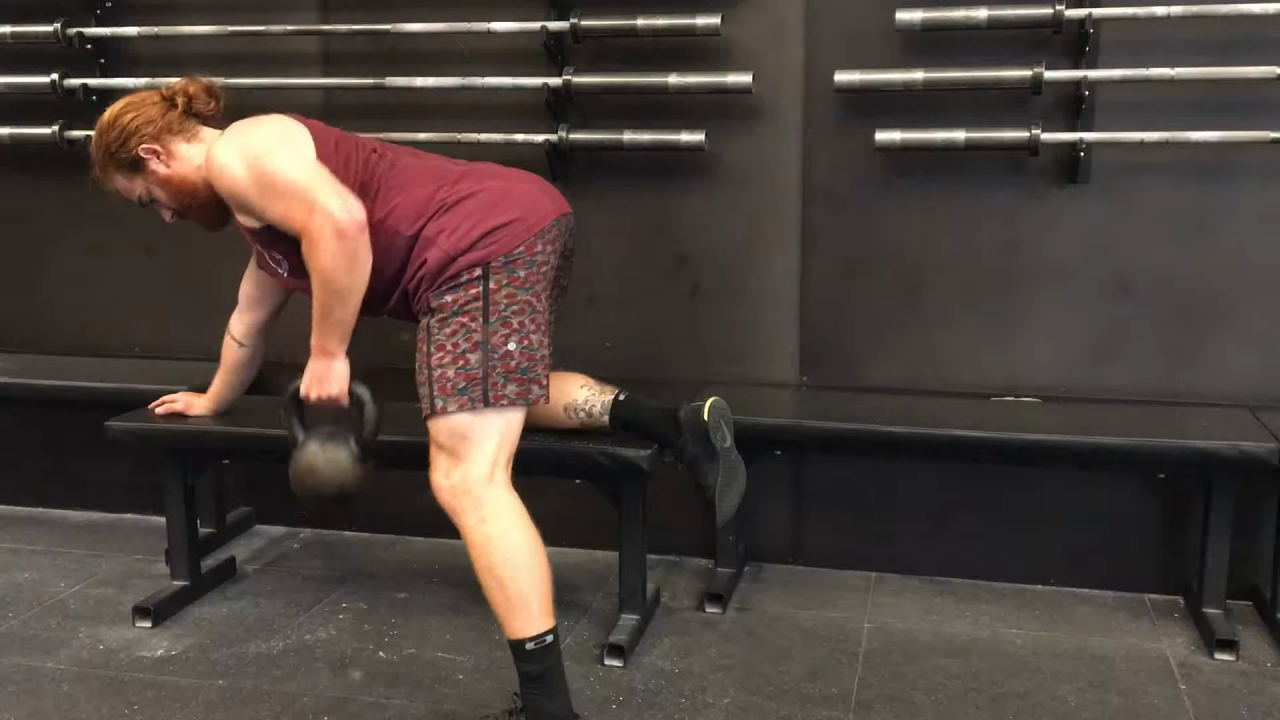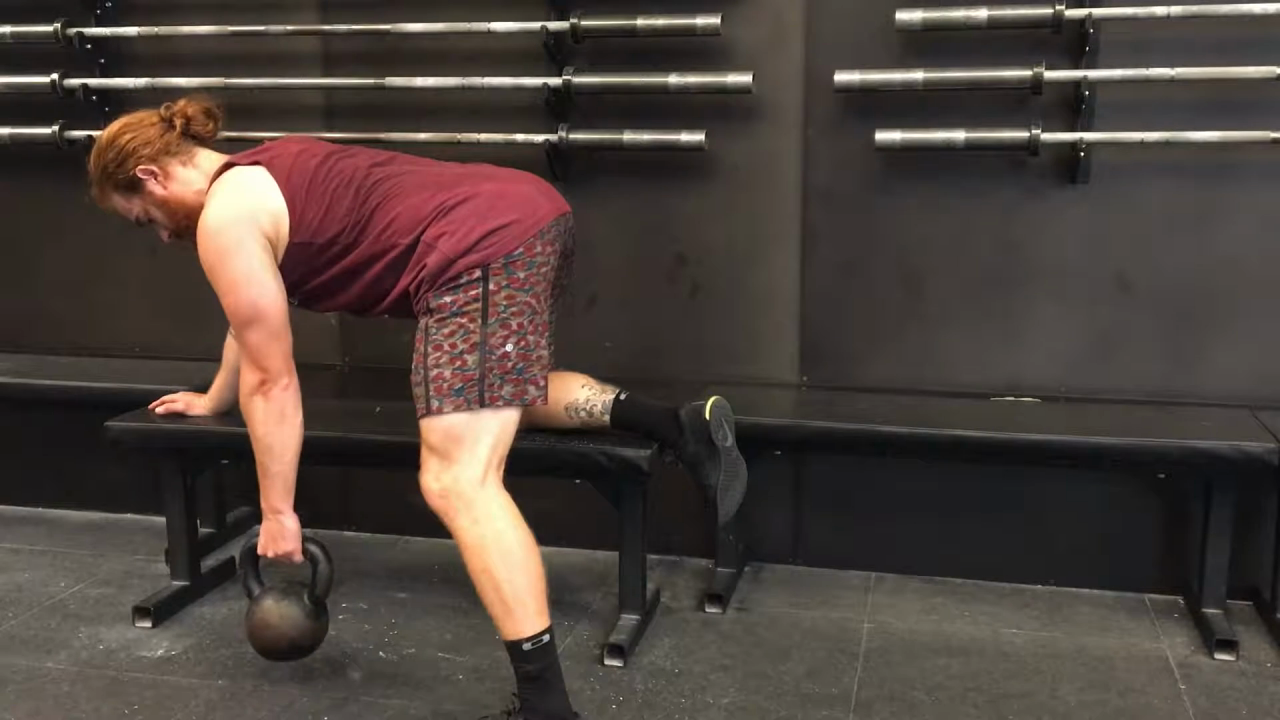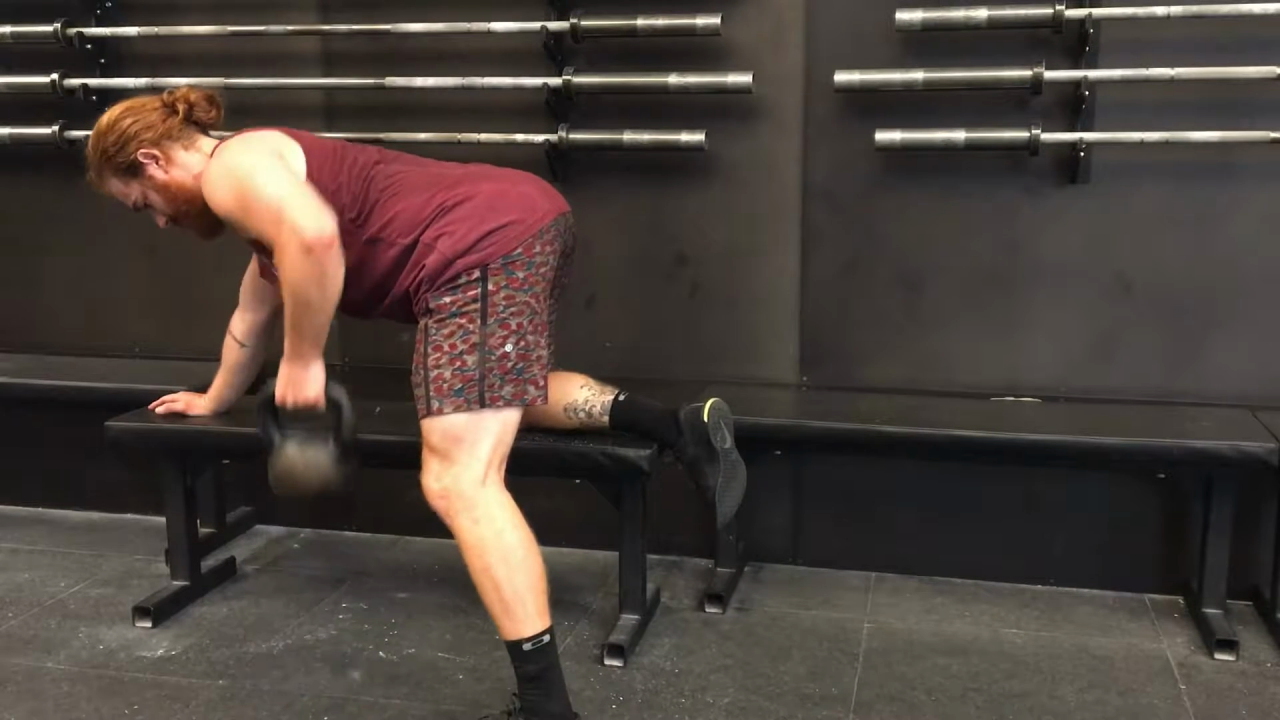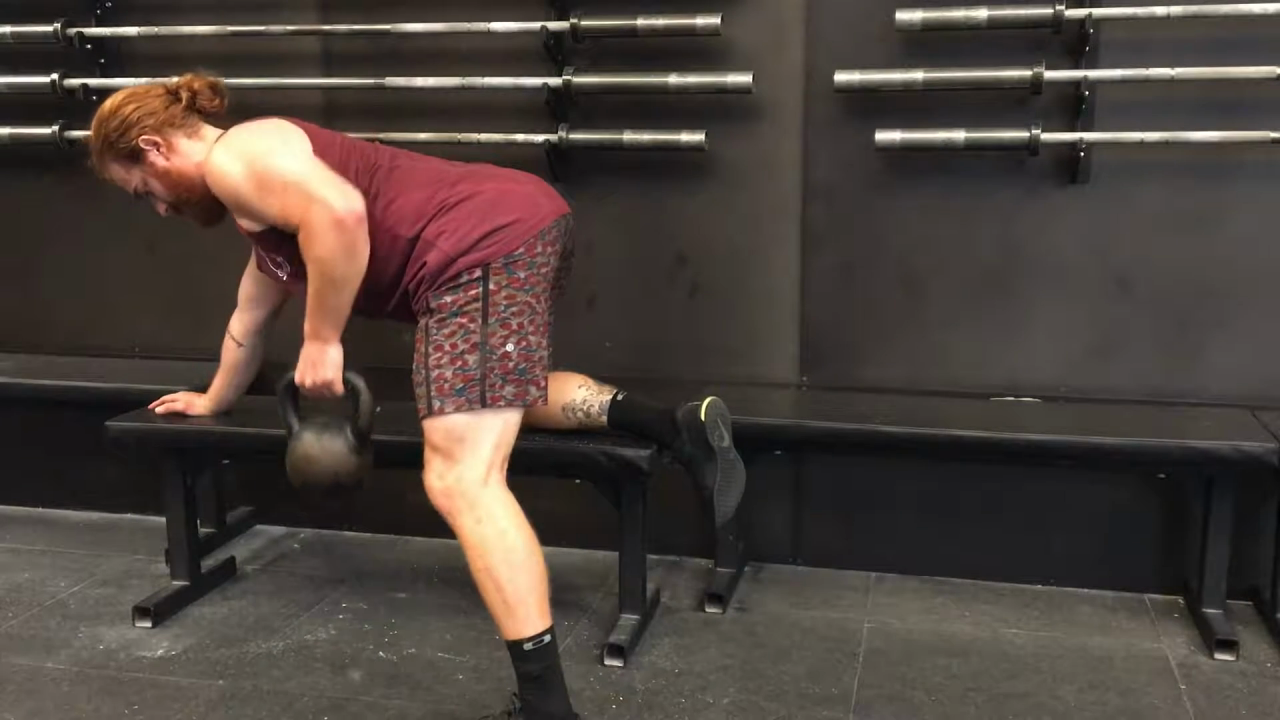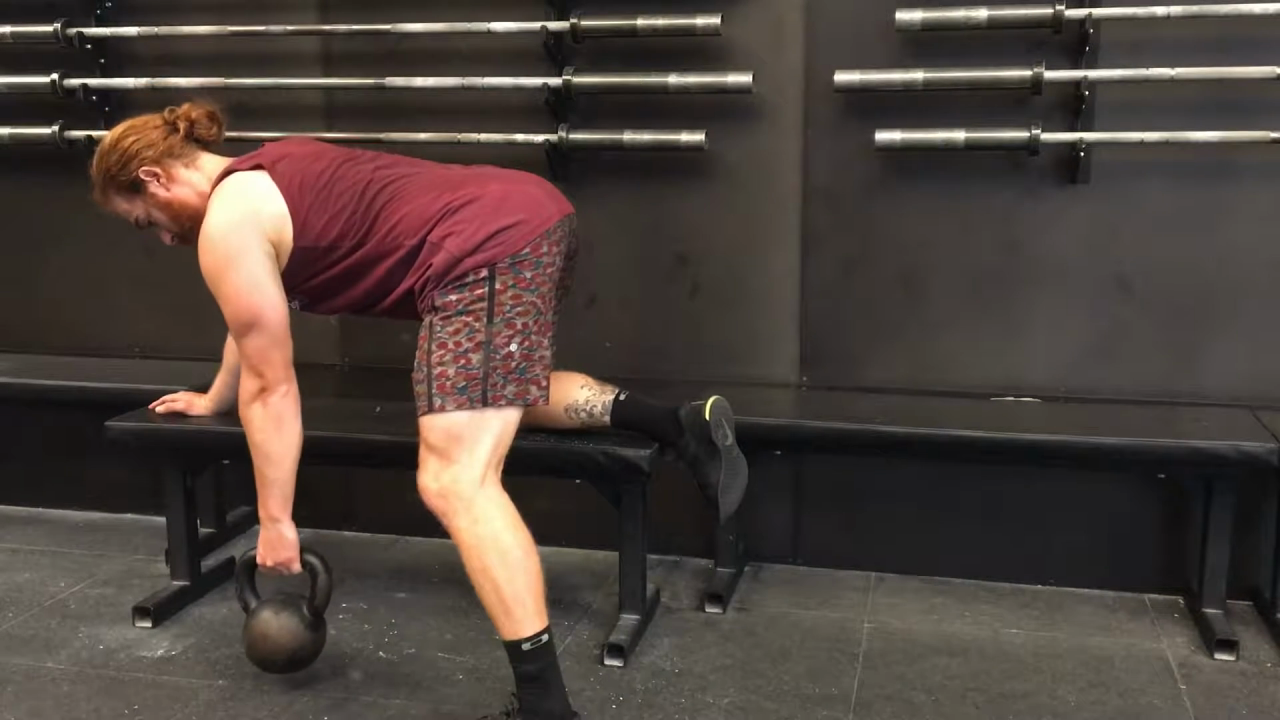
dt=1s
person 1, frame 1
left shoulder: (238, 156)
right shoulder: (258, 183)
left elbow: (341, 220)
right elbow: (251, 314)
left wrist: (328, 356)
right wrist: (212, 400)
left hip: (484, 245)
right hip: (525, 214)
left knee: (468, 482)
right knee: (499, 390)
right ankle: (680, 426)
person 1, frame 2
left shoulder: (226, 218)
right shoulder: (263, 175)
left elbow: (272, 380)
right elbow: (255, 325)
left wrist: (278, 514)
right wrist: (213, 401)
left hip: (481, 249)
right hip: (528, 210)
left knee: (458, 485)
right knee: (498, 392)
right ankle: (681, 426)
person 1, frame 3
left shoulder: (230, 171)
right shoulder: (263, 167)
left elbow: (316, 236)
right elbow: (256, 311)
left wrist: (302, 362)
right wrist: (214, 399)
left hip: (483, 247)
right hip: (526, 214)
left knee: (460, 485)
right knee: (498, 393)
right ankle: (682, 427)
person 1, frame 4
left shoulder: (232, 160)
right shoulder: (261, 178)
left elbow: (340, 214)
right elbow: (252, 313)
left wrist: (321, 342)
right wrist: (213, 400)
left hip: (483, 245)
right hip: (523, 215)
left knee: (461, 483)
right knee: (503, 392)
right ankle: (678, 427)
person 1, frame 5
left shoulder: (228, 225)
right shoulder: (266, 175)
left elbow: (270, 387)
right elbow: (256, 328)
left wrist: (275, 523)
right wrist: (212, 400)
left hip: (487, 249)
right hip: (529, 209)
left knee: (455, 483)
right knee: (501, 391)
right ankle: (681, 424)
